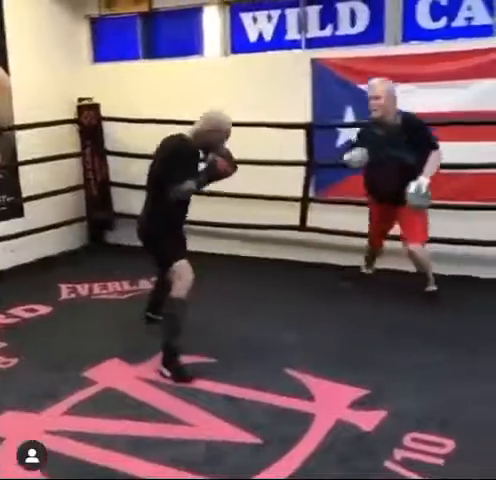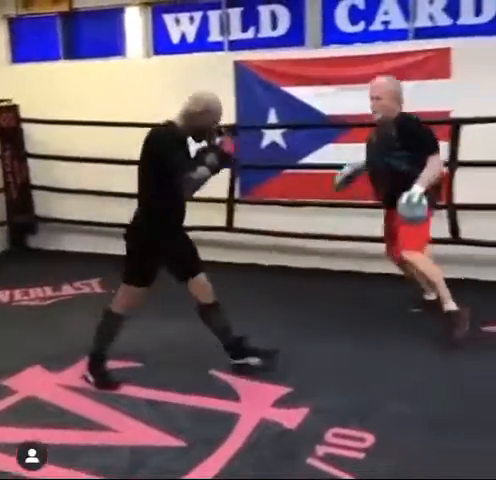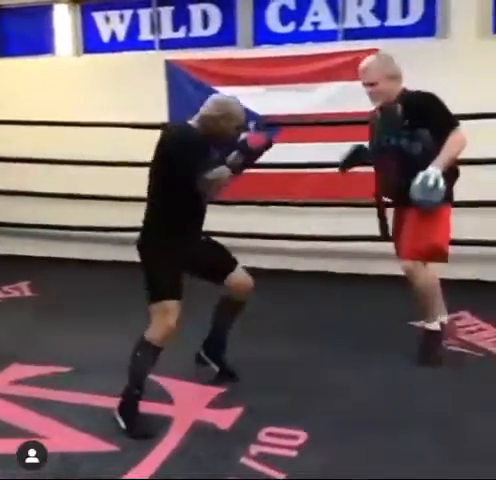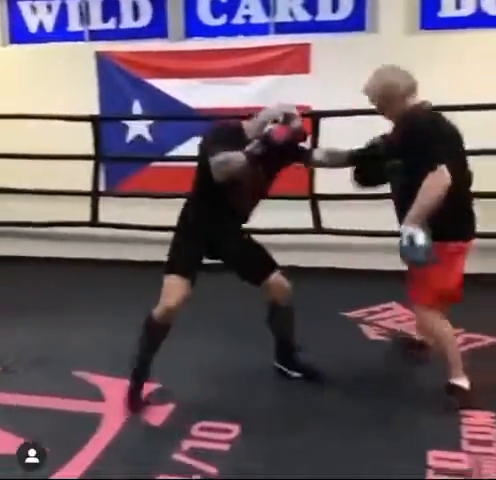
dt=0.4s
person 1, frame 1
left shoulder: (184, 146)
right shoulder: (177, 148)
left elbow: (184, 184)
right elbow: (175, 192)
left wrist: (213, 166)
right wrist: (207, 175)
left hip: (166, 223)
right hip: (158, 226)
left knee: (171, 270)
right knee: (184, 280)
left ankle: (154, 311)
right ankle: (170, 359)
person 1, frame 2
left shoulder: (176, 137)
right shoulder: (165, 137)
right elbow: (187, 185)
left wrist: (207, 158)
right wrist: (215, 159)
left hip: (171, 230)
right hip: (148, 232)
left knee: (204, 292)
right knee: (128, 301)
left ankle: (237, 351)
right ankle: (95, 362)
person 1, frame 3
left shoulder: (198, 141)
right shoulder: (181, 138)
left elbow: (203, 185)
right elbow: (208, 186)
left wrist: (237, 153)
right wrist: (241, 155)
left hip: (189, 236)
right hip: (161, 243)
left knee: (242, 286)
right knee: (165, 325)
left ankle: (211, 350)
right ankle: (128, 403)
person 1, frame 4
left shoulder: (277, 146)
right shoulder: (224, 134)
left elbow: (320, 158)
right elbow: (220, 171)
right wrist: (265, 144)
left hip: (232, 232)
right hip: (196, 230)
left knee: (281, 290)
right knee: (171, 305)
left ankle: (286, 358)
right ankle: (139, 375)
person 2, frame 1
left shoulder: (411, 124)
right shoulder: (368, 130)
left elbow: (434, 153)
right elbow: (354, 155)
left wrist: (425, 177)
right wrist: (353, 157)
left hip: (408, 198)
right hip: (380, 198)
left knee: (413, 246)
right knee: (374, 242)
left ankle: (431, 285)
right ankle: (368, 268)
person 2, frame 2
left shoulder: (412, 126)
right shoulder: (377, 130)
left elbow: (436, 161)
left wrist: (419, 187)
right wrist: (355, 170)
left hip: (413, 203)
right hip: (392, 203)
left knee: (412, 255)
right knee: (396, 254)
left ankle: (452, 310)
right ankle: (429, 296)
person 2, frame 3
left shoulder: (422, 102)
right shoulder: (377, 116)
left elbow: (457, 138)
left wrist: (436, 167)
right wrist: (361, 156)
right hip: (403, 199)
left knee: (413, 262)
right knee: (410, 261)
left ankle: (433, 325)
right ankle: (439, 317)
person 2, frame 4
left shoulder: (418, 127)
right shoulder: (431, 122)
left elbow: (440, 178)
left wrist: (415, 221)
right wrist: (373, 158)
left hip: (443, 231)
right hip: (436, 227)
left knee: (427, 306)
right knee: (424, 291)
left ankle: (458, 383)
right ankle: (424, 340)
